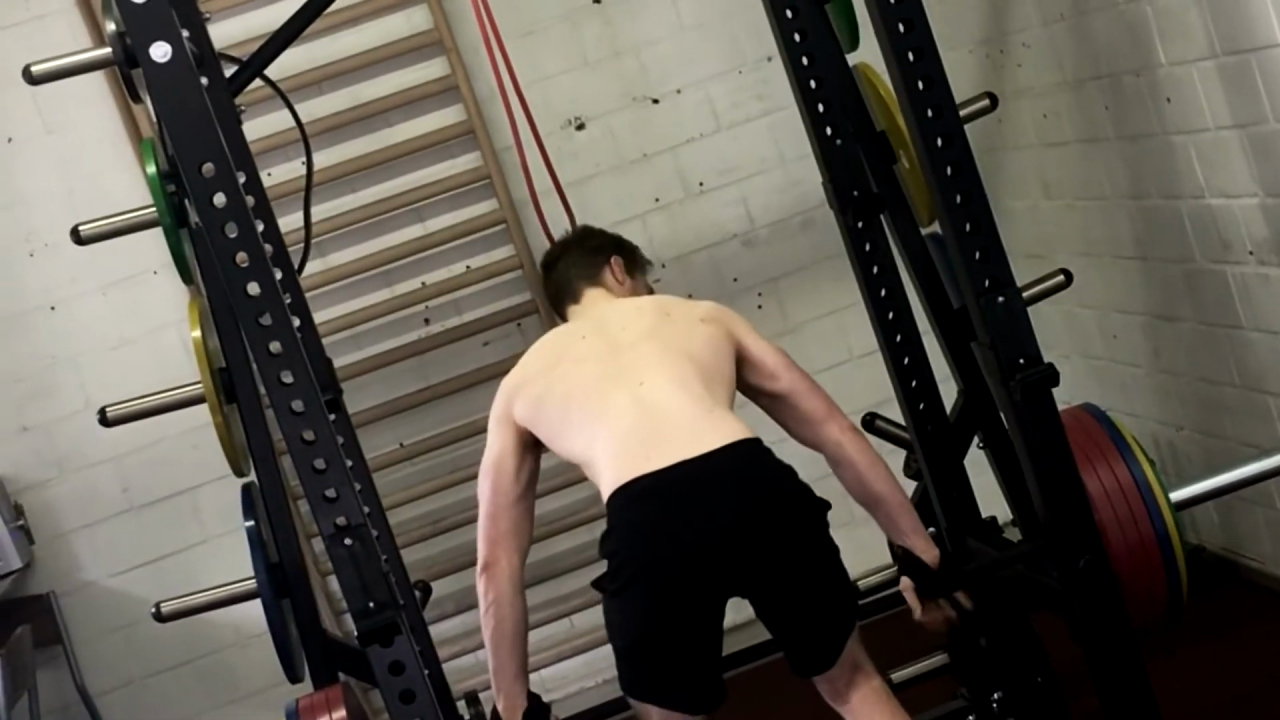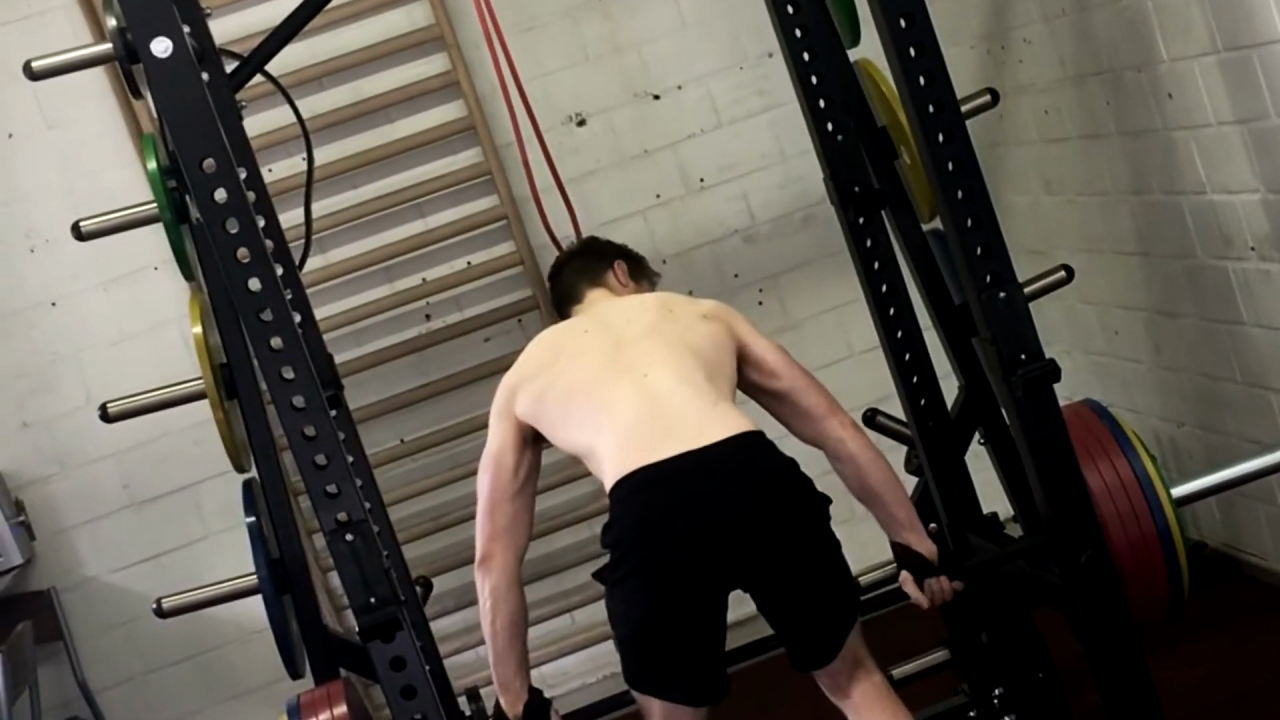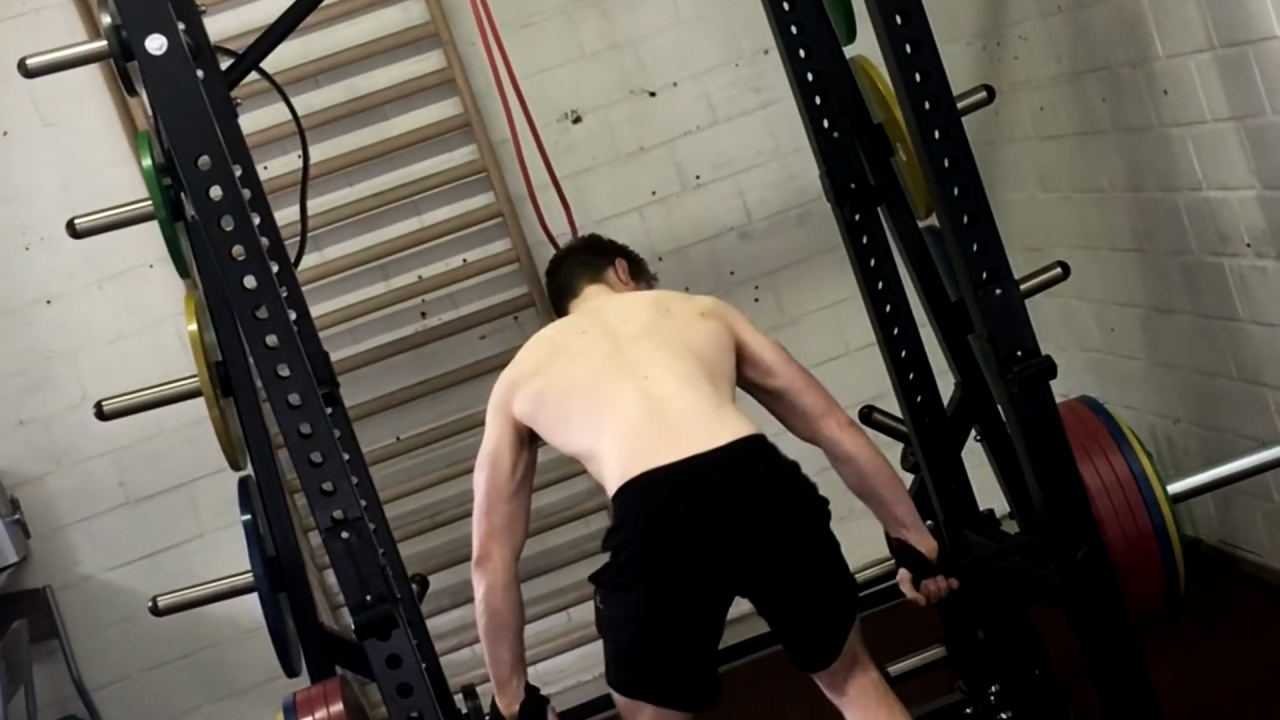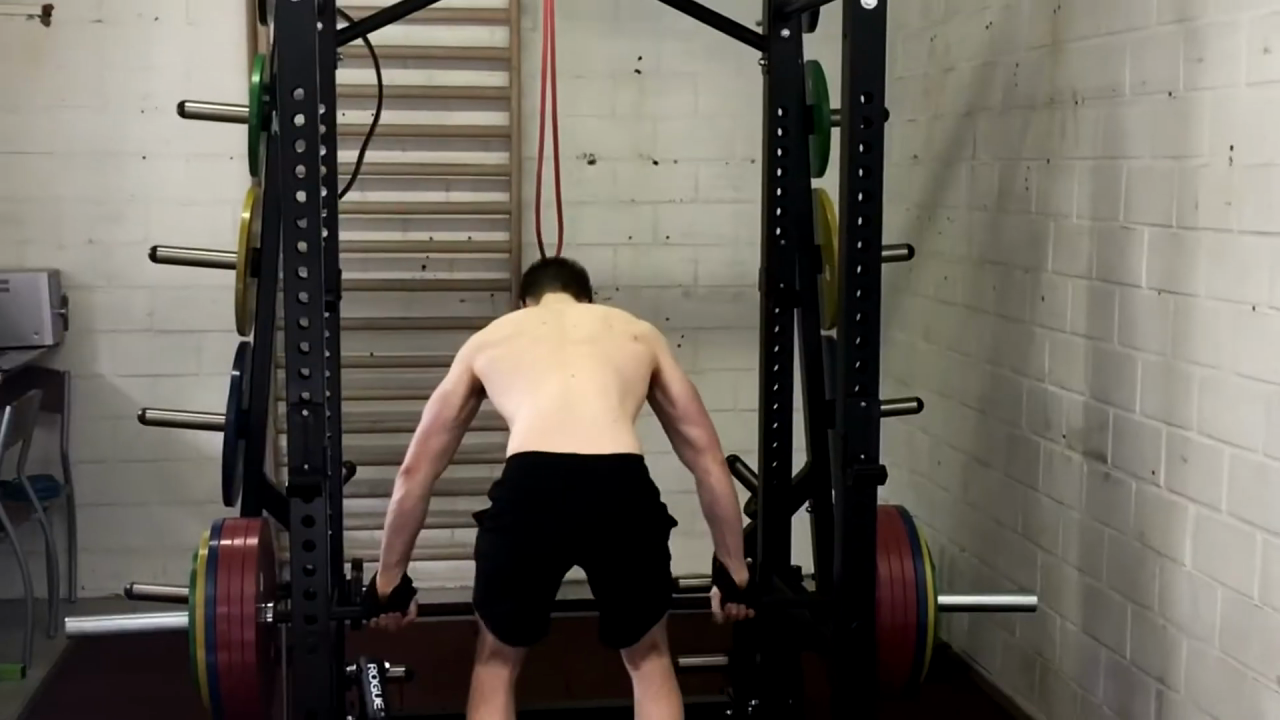
dt=0.3s
person 1, frame 1
left shoulder: (524, 379)
right shoulder: (703, 314)
left elbow: (498, 562)
right elbow: (835, 434)
right wrist: (921, 551)
left hip: (648, 531)
right hip: (761, 493)
person 1, frame 2
left shoulder: (525, 374)
right shoulder: (703, 312)
left elbow: (495, 555)
right elbow: (837, 431)
right wrist: (918, 546)
left hip: (653, 523)
right hip: (764, 485)
right knee: (851, 675)
person 1, frame 3
left shoulder: (521, 380)
right shoulder: (701, 310)
left elbow: (493, 553)
right elbow: (836, 433)
right wrist: (919, 545)
left hip: (656, 525)
right hip: (766, 488)
right knee: (849, 676)
person 1, frame 4
left shoulder: (490, 338)
right shoulder: (638, 332)
left elbow: (416, 470)
right elbow: (707, 457)
left wrist: (390, 580)
right wrist: (733, 570)
left hip: (530, 495)
right hip: (624, 495)
left knee: (497, 663)
right knee: (648, 659)
